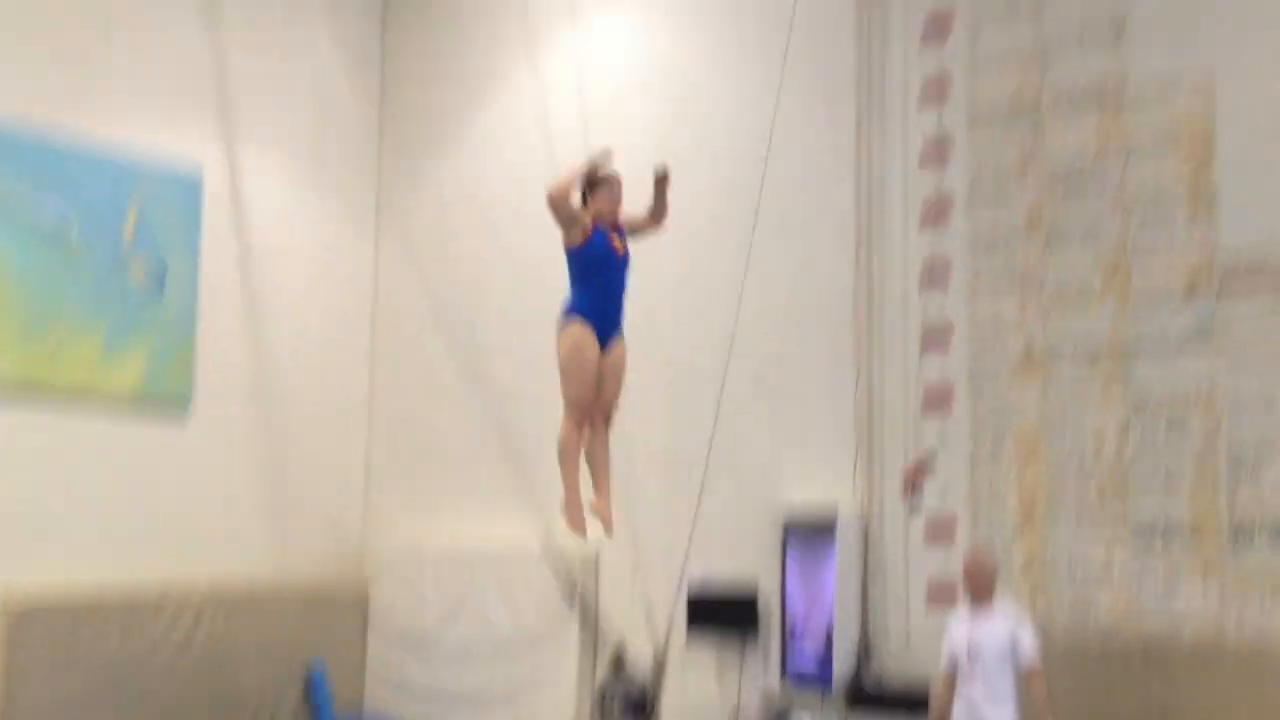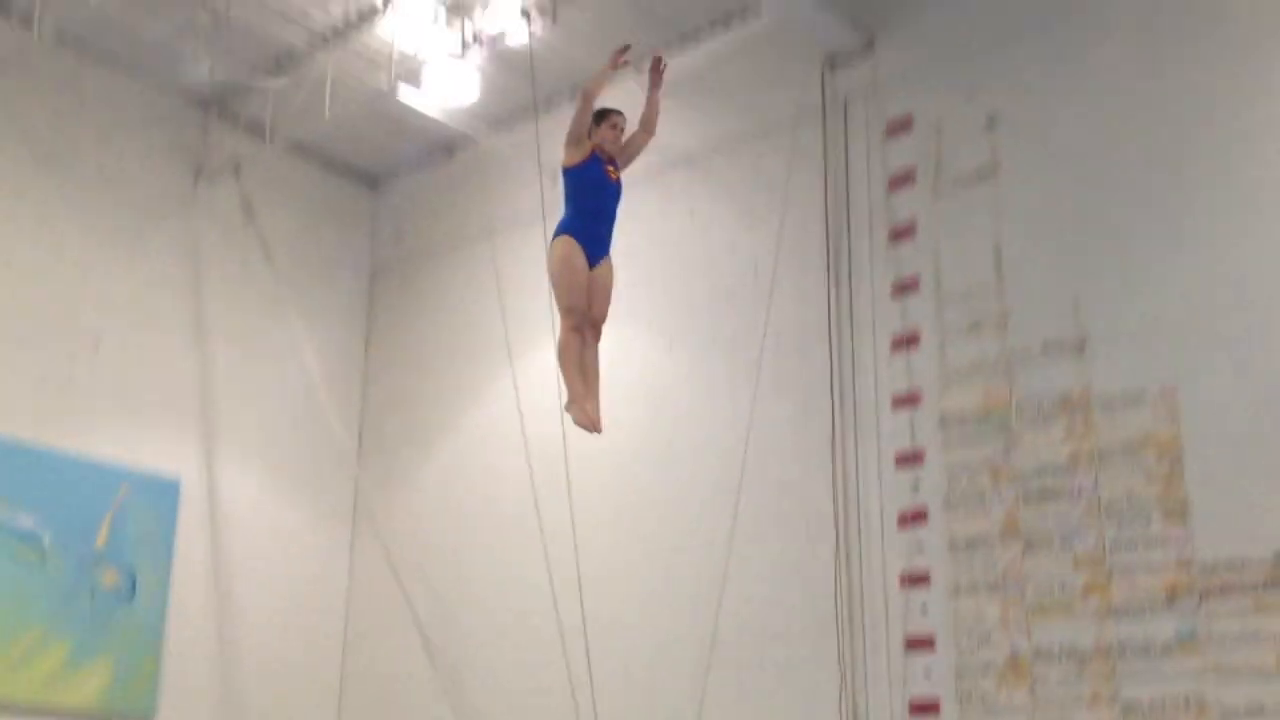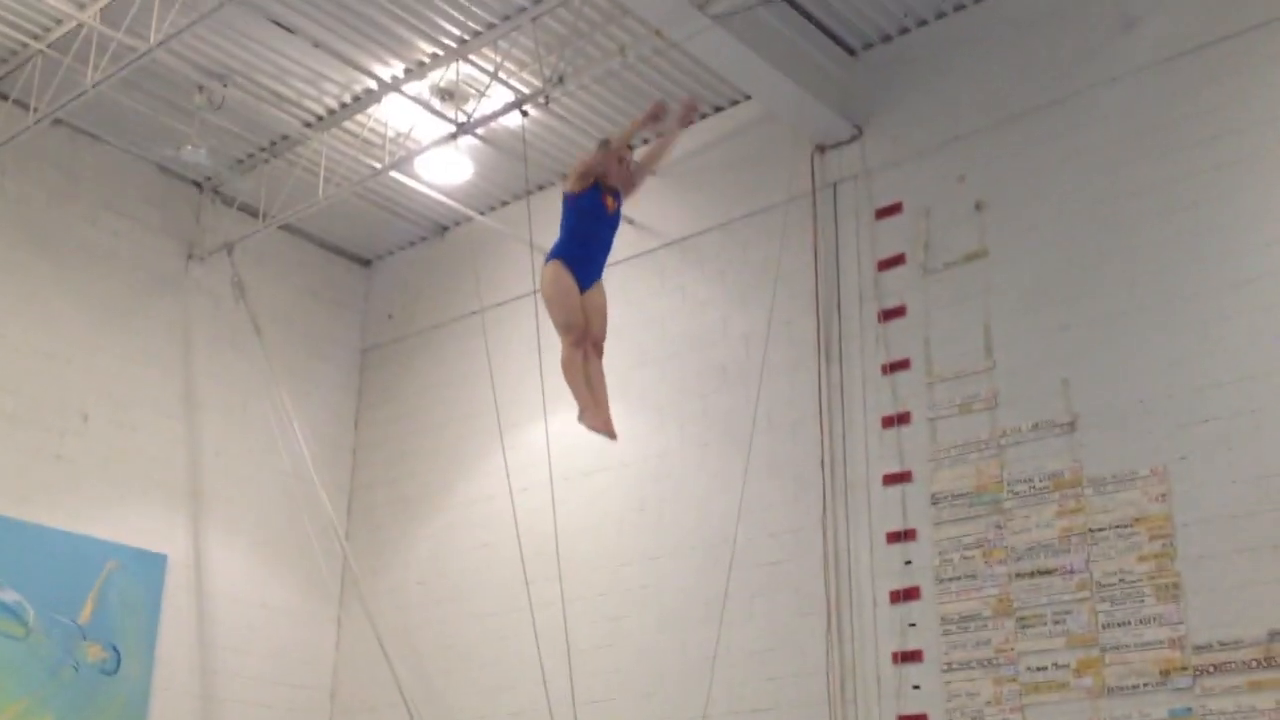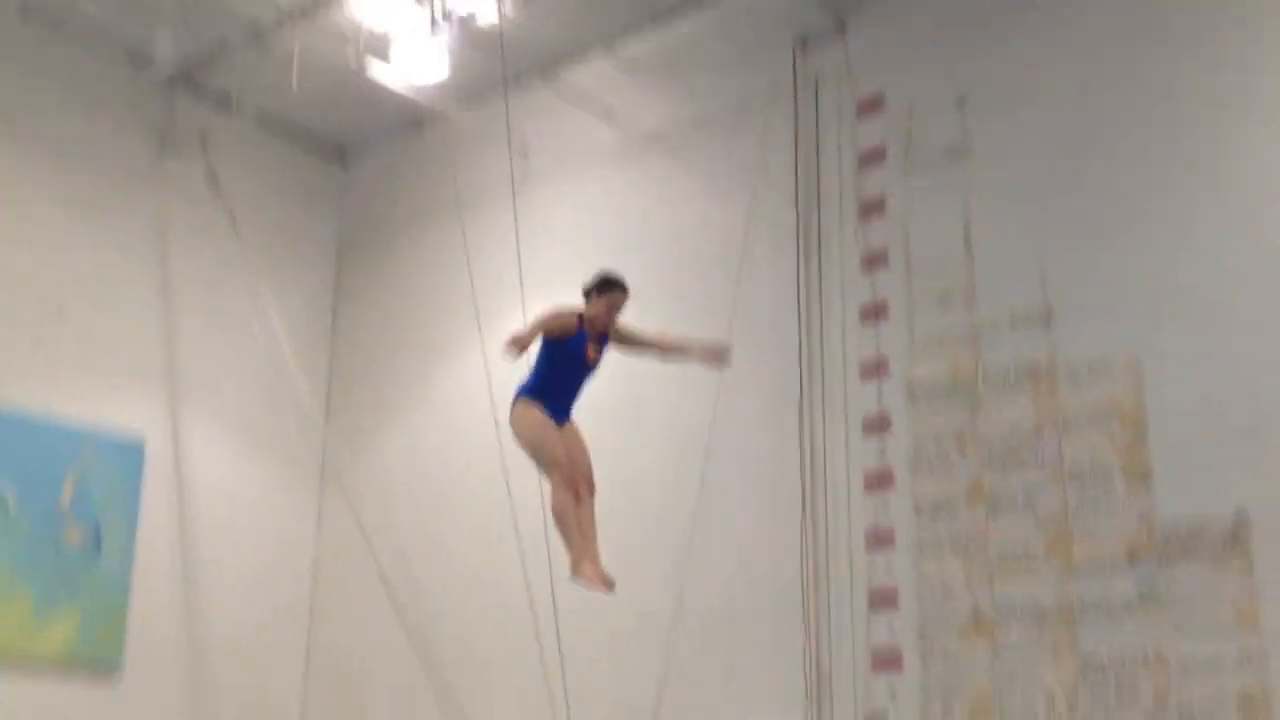
dt=0.4s
person 1, frame 1
left shoulder: (620, 229)
right shoulder: (579, 226)
left elbow: (656, 218)
right elbow: (555, 198)
left wrist: (660, 190)
right wrist: (585, 171)
left hip: (613, 332)
right hip: (581, 324)
left knee: (602, 418)
right knee: (578, 415)
left ankle: (602, 496)
right ankle: (571, 499)
person 1, frame 2
left shoulder: (616, 163)
right shoulder: (578, 149)
left elbow: (647, 129)
right elbow: (587, 97)
left wrist: (655, 86)
right wrist: (609, 69)
left hip: (600, 253)
right hip: (570, 242)
left knee: (593, 328)
right knee: (573, 322)
left ankle: (591, 404)
right ankle: (576, 398)
person 1, frame 3
left shoulder: (618, 192)
right shoulder: (581, 178)
left elbow: (651, 161)
right elbow: (610, 150)
left wrist: (679, 125)
right wrist: (642, 123)
left hip: (591, 279)
right hip: (561, 269)
left knee: (593, 347)
right knee: (574, 339)
left ankle: (601, 412)
right ankle: (588, 407)
person 1, frame 4
left shoulder: (606, 331)
right shoulder: (570, 321)
left elbow: (657, 345)
right elbow: (544, 324)
left wrist: (702, 351)
right wrist: (526, 337)
left hip: (559, 415)
right hip: (531, 406)
left knee: (582, 484)
right knee: (565, 479)
left ankle: (593, 563)
right ankle: (581, 562)
